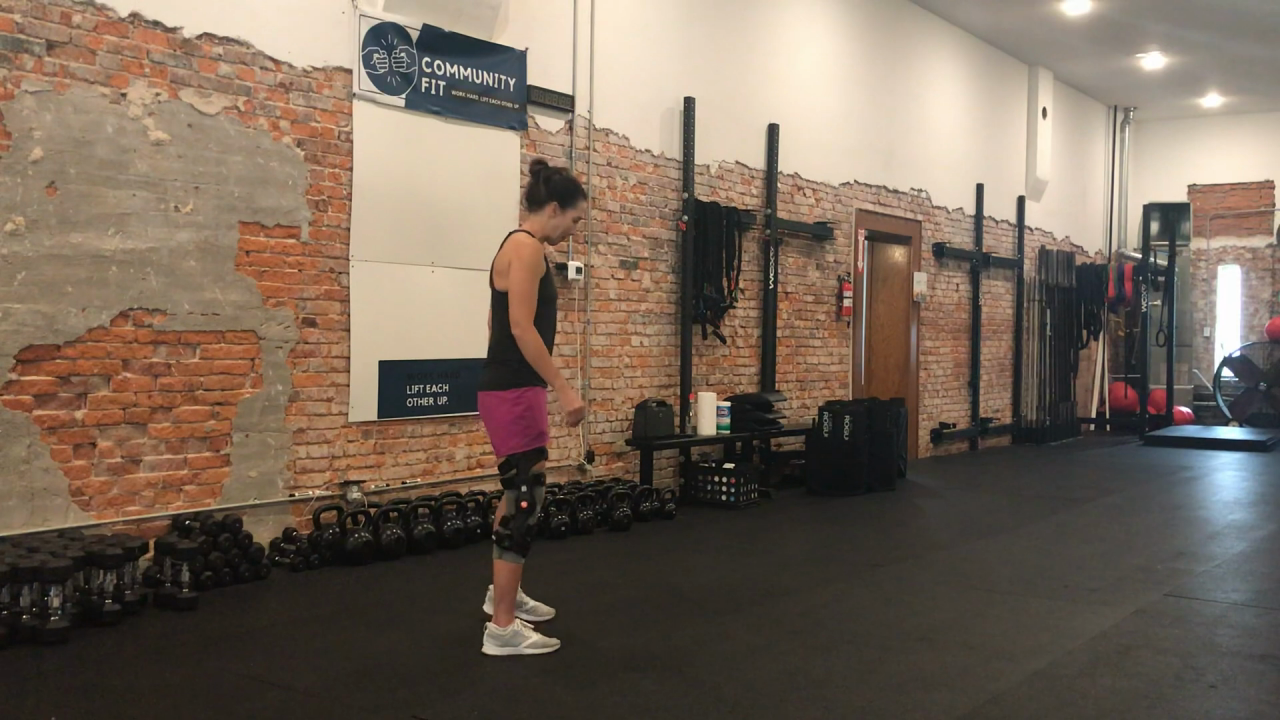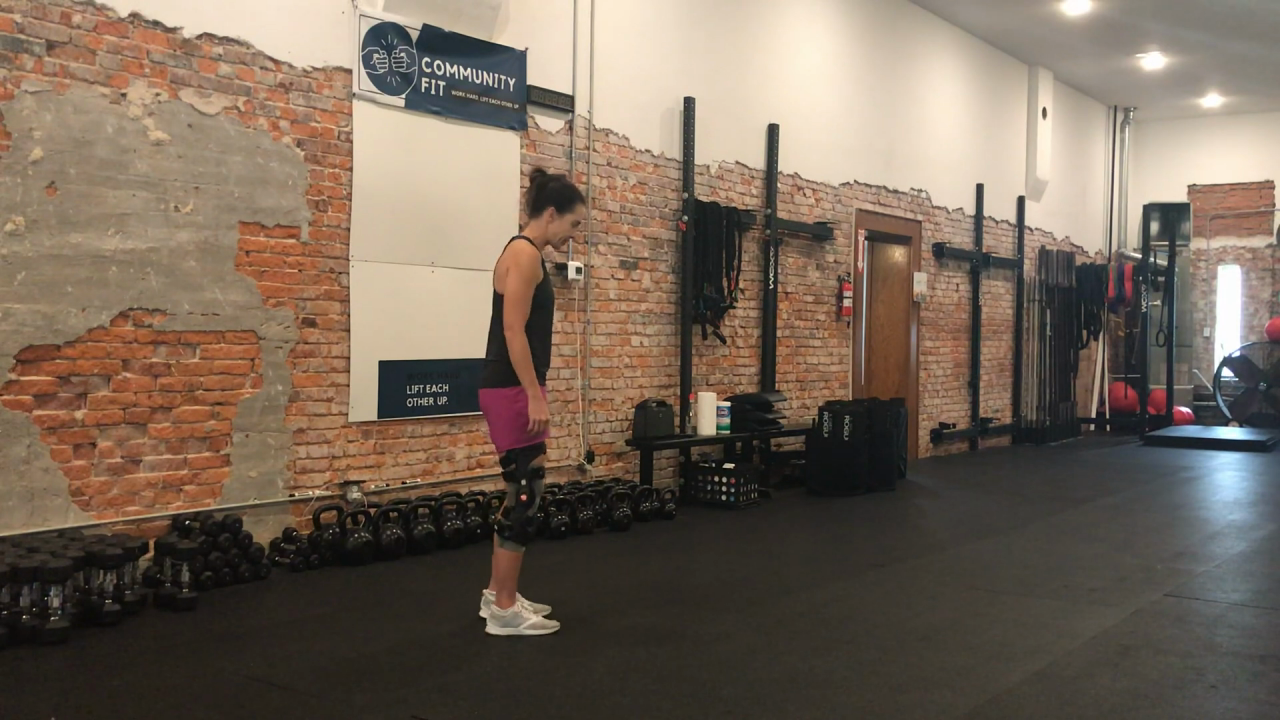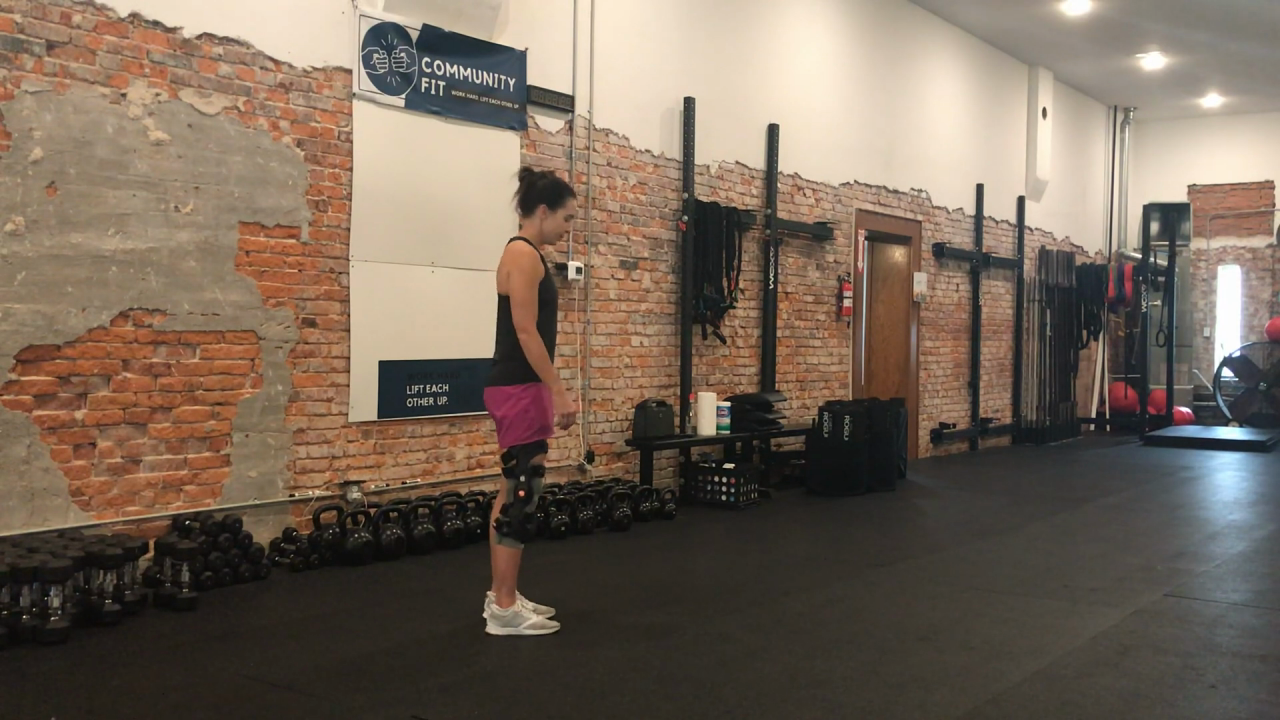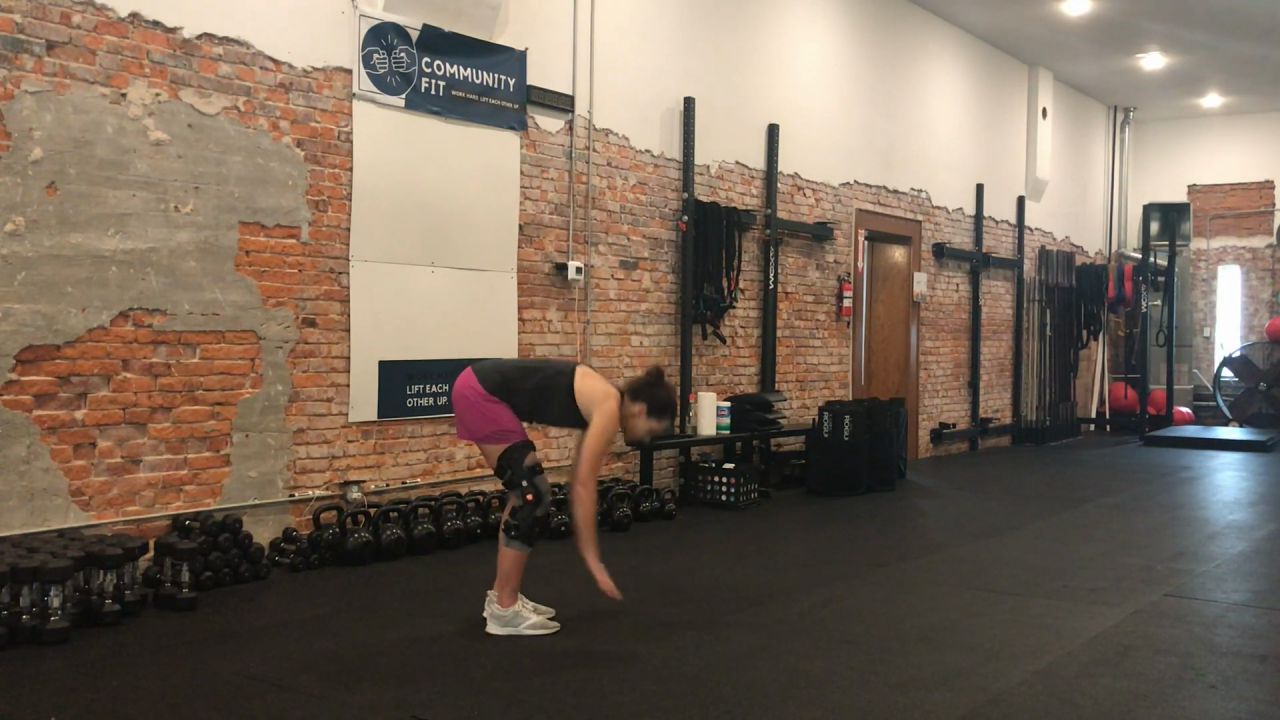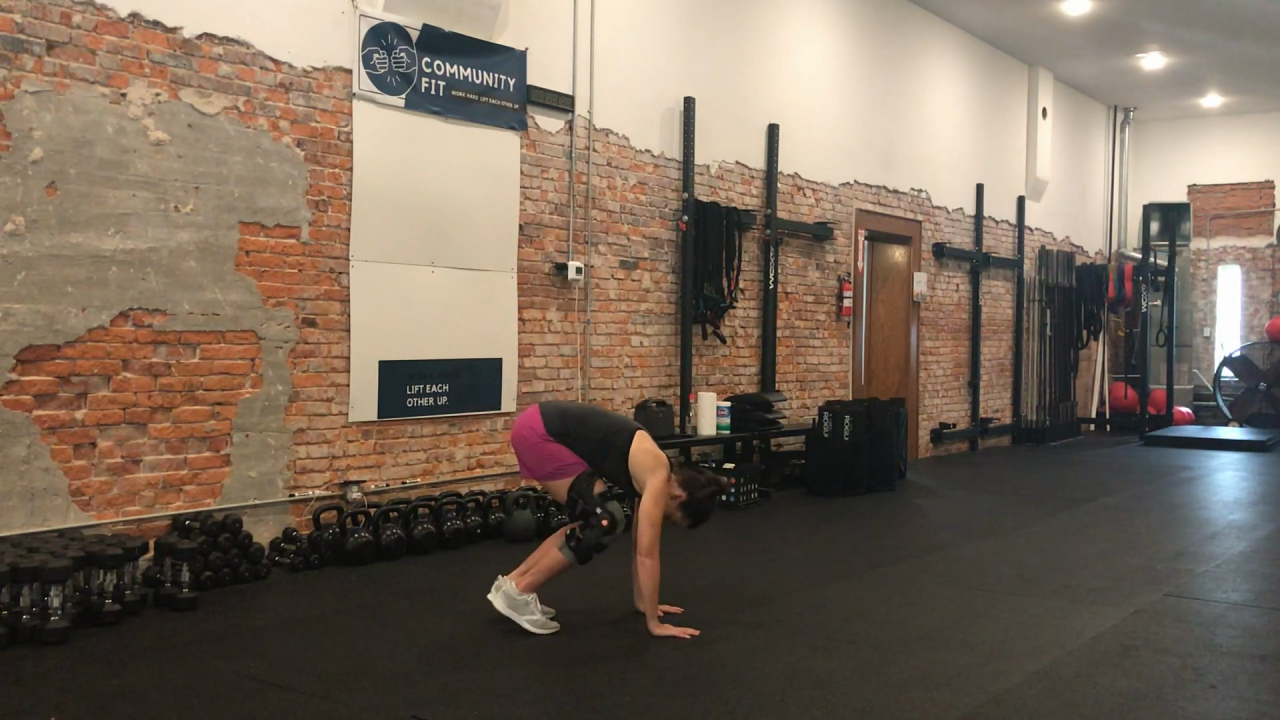
dt=1s
person 1, frame 1
left shoulder: (516, 246)
right shoulder: (527, 248)
right elbow: (523, 328)
right wrist: (563, 388)
left hip: (509, 387)
right hip: (515, 391)
left knee: (520, 493)
right knee: (524, 501)
left ankle: (504, 592)
right ankle: (501, 628)
person 1, frame 2
left shoulder: (525, 253)
right shoulder: (524, 253)
right elbow: (514, 331)
right wrist: (535, 396)
left hip: (511, 388)
right hip: (512, 391)
left knee: (519, 493)
right knee: (525, 496)
left ankle: (498, 593)
right ankle: (504, 610)
person 1, frame 3
left shoulder: (526, 254)
right shoulder: (523, 254)
right elbow: (526, 332)
left wrist: (551, 390)
right wrist: (560, 392)
left hip: (519, 388)
right hip: (518, 390)
left knee: (514, 492)
right knee: (522, 493)
left ankle: (502, 597)
right ankle: (504, 609)
person 1, frame 4
left shoulder: (604, 399)
right shoulder: (609, 407)
left elbow: (582, 482)
right elbow: (585, 484)
left wrist: (584, 545)
right wrist: (593, 559)
left hip: (481, 389)
right hip: (482, 394)
left knee: (527, 492)
right knee: (532, 493)
left ankle: (502, 596)
right ankle: (505, 610)
person 1, frame 5
left shoulder: (649, 475)
right shoulder: (658, 478)
left elbow: (639, 546)
right elbow: (647, 554)
left wrist: (641, 601)
right wrist: (654, 623)
left hip: (541, 429)
right hip: (540, 431)
left knee: (594, 523)
right knee: (606, 521)
left ankle: (513, 582)
right ankle: (518, 592)
